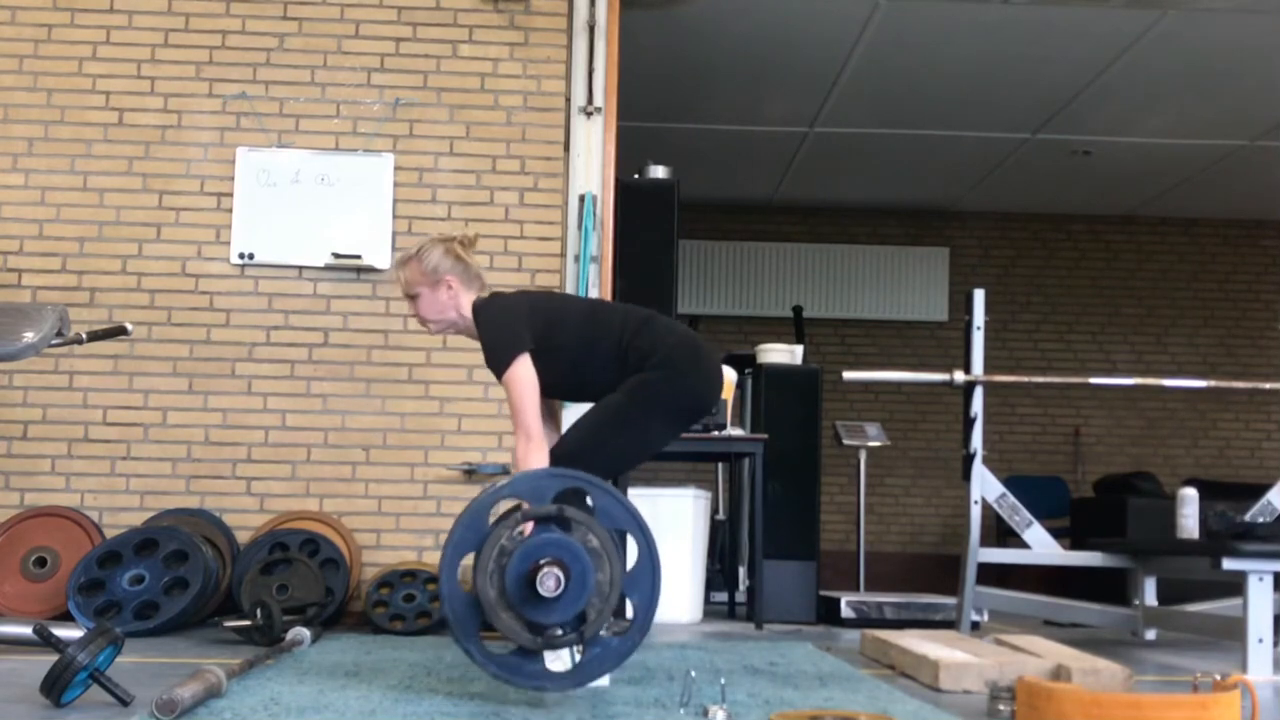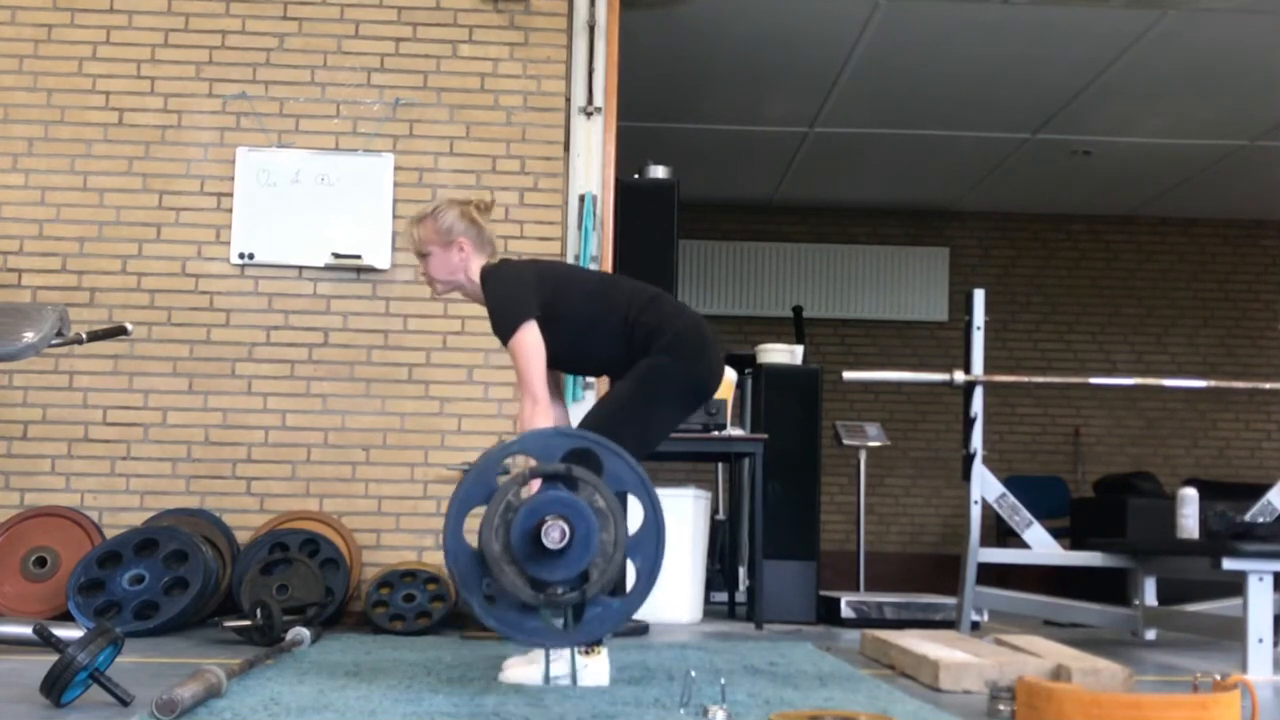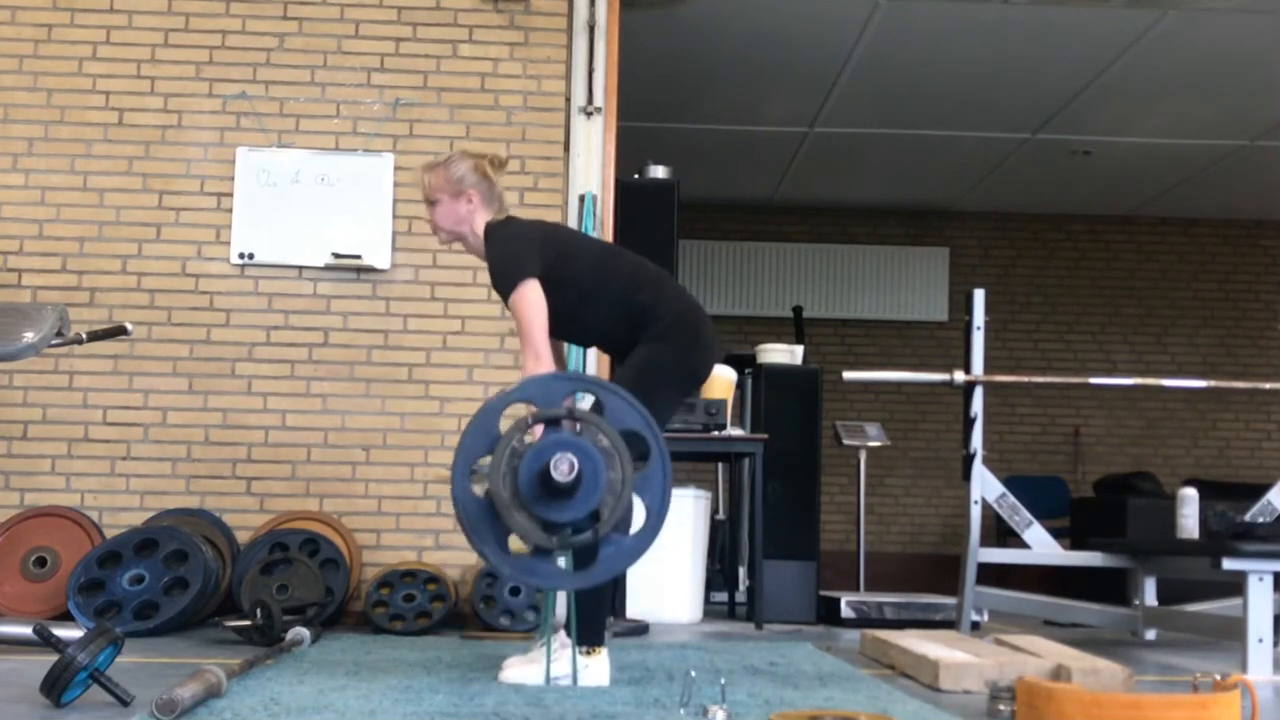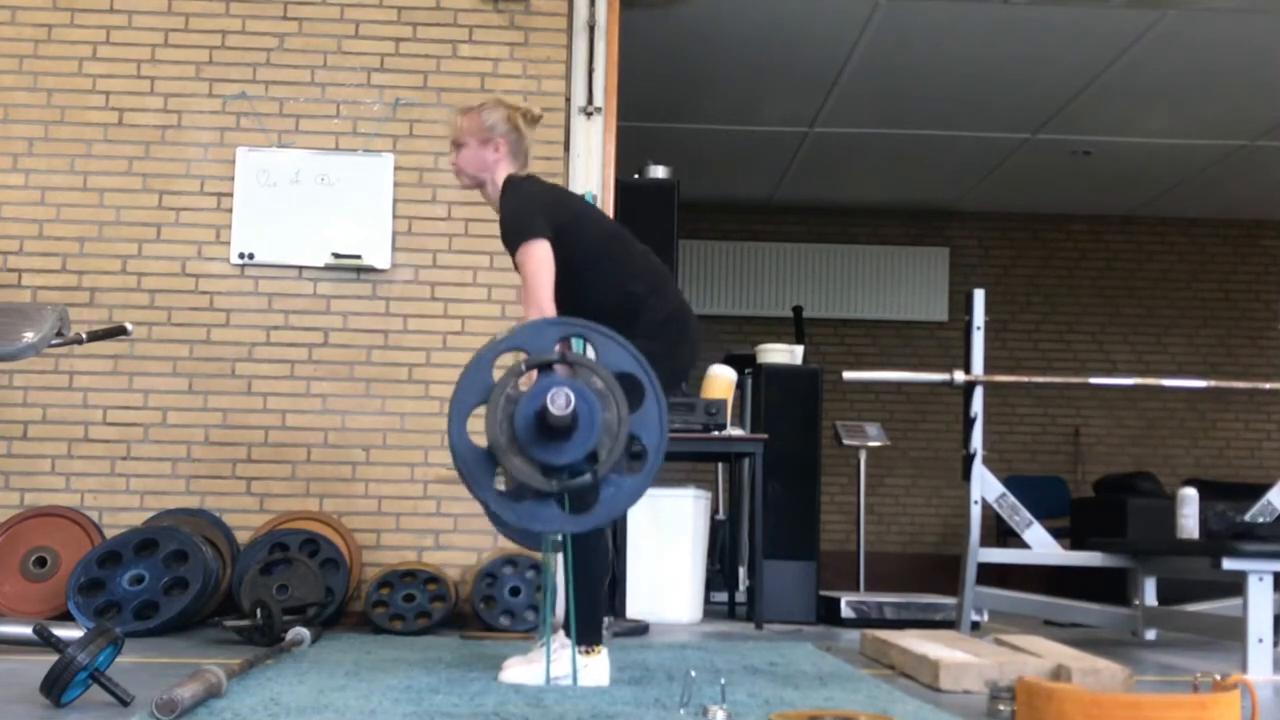
dt=0.3s
person 1, frame 1
left shoulder: (494, 318)
right shoulder: (507, 317)
left elbow: (530, 437)
right elbow: (544, 433)
left hip: (674, 372)
right hip: (676, 371)
right knee: (572, 472)
person 1, frame 2
left shoulder: (505, 287)
right shoulder: (516, 284)
left elbow: (536, 403)
right elbow: (550, 400)
left wrist: (536, 485)
left hip: (678, 356)
right hip: (681, 355)
left ankle: (584, 650)
right ankle: (579, 637)
person 1, frame 3
left shoulder: (508, 244)
right shoulder: (518, 242)
left elbow: (537, 358)
right elbow: (549, 356)
left hip: (670, 343)
right hip: (666, 342)
left ankle: (587, 652)
right ankle: (580, 637)
person 1, frame 4
left shoulder: (522, 202)
right shoulder: (532, 201)
left elbow: (540, 314)
right elbow: (554, 314)
left hip: (653, 338)
right hip: (653, 336)
left ankle: (585, 652)
right ankle: (579, 638)
